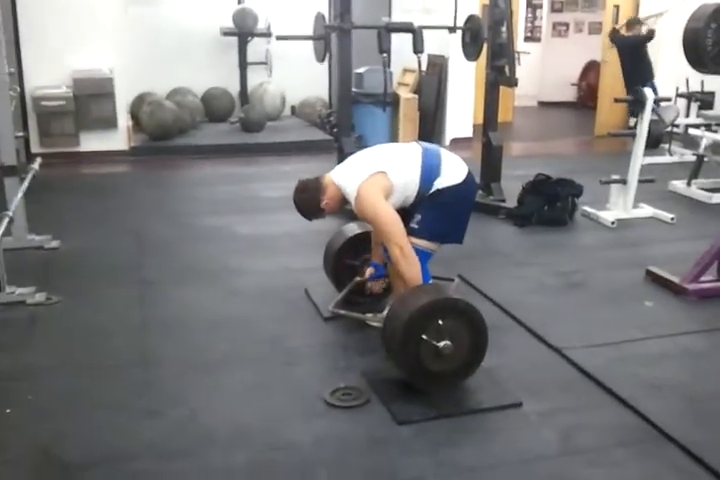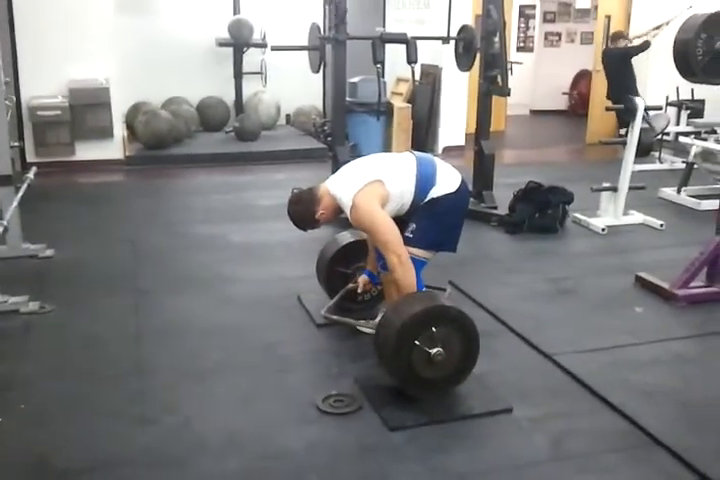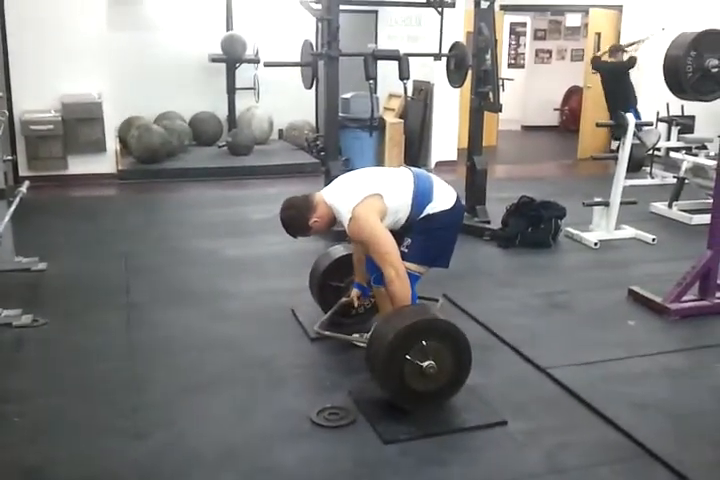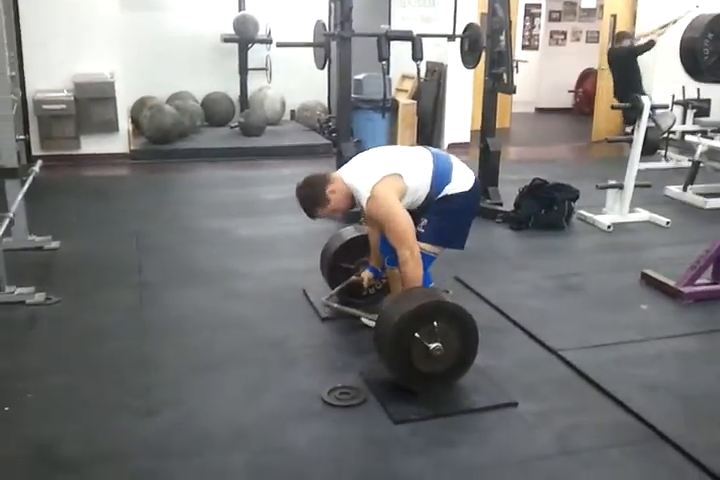
dt=0.5s
person 1, frame 1
left shoulder: (364, 195)
right shoulder: (346, 175)
left elbow: (401, 249)
right elbow: (381, 223)
right wrist: (377, 264)
left hip: (452, 183)
right hip: (433, 175)
left knee: (412, 256)
right knee: (392, 243)
person 1, frame 2
left shoulder: (360, 205)
right shoulder: (339, 184)
left elbow: (398, 257)
right elbow: (377, 232)
right wrist: (371, 272)
left hip: (446, 193)
right hip: (423, 185)
left knee: (409, 267)
right knee: (385, 250)
person 1, frame 3
left shoulder: (358, 216)
right shoulder: (335, 194)
left elbow: (394, 271)
right elbow: (360, 242)
right wrist: (360, 284)
left hip: (440, 209)
right hip: (415, 199)
left knee: (401, 278)
right knee: (376, 266)
person 1, frame 4
left shoulder: (376, 195)
right shoulder: (348, 176)
left elbow: (409, 253)
right elbow: (375, 225)
right wrist: (374, 267)
left hip: (457, 190)
right hip: (429, 183)
left knee: (417, 261)
right knee: (390, 246)
